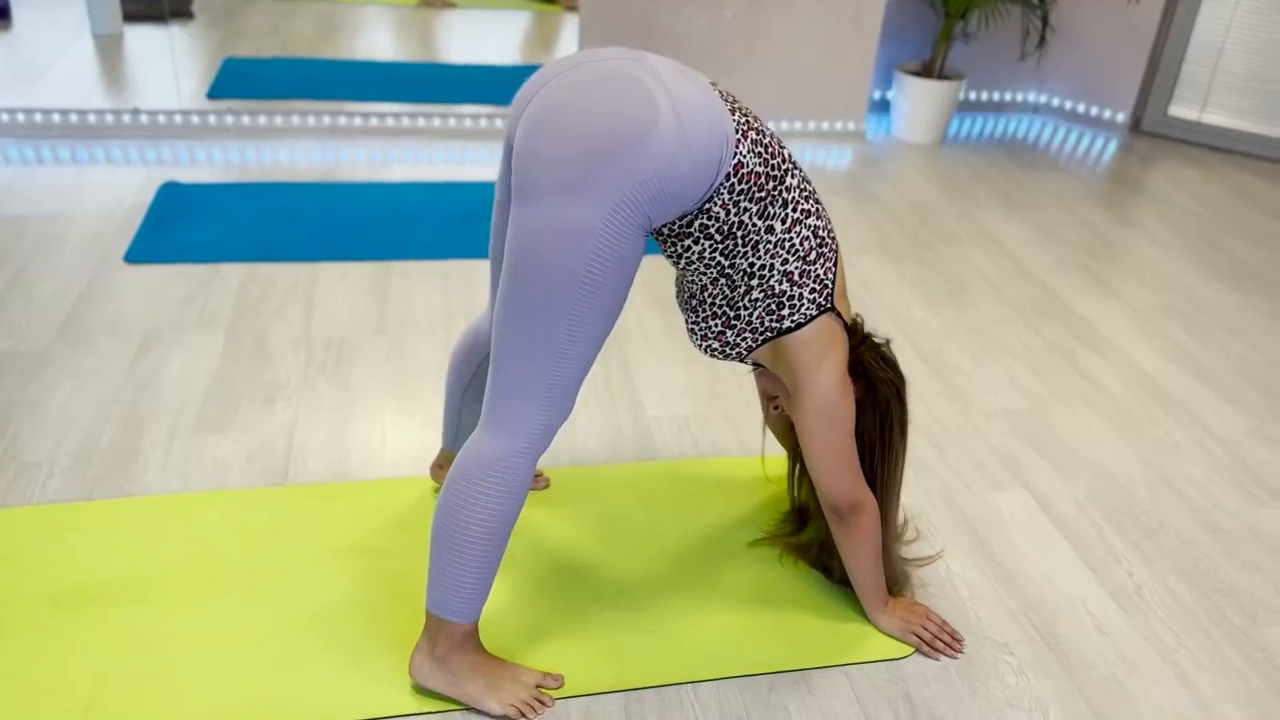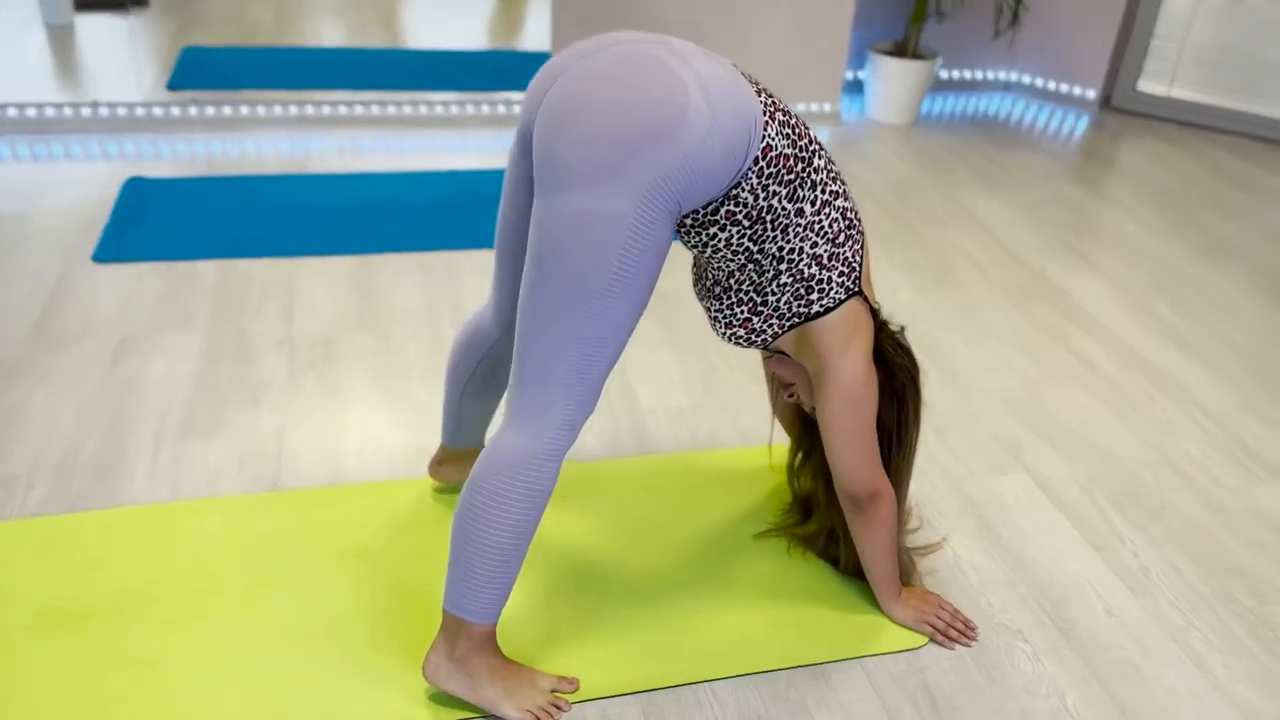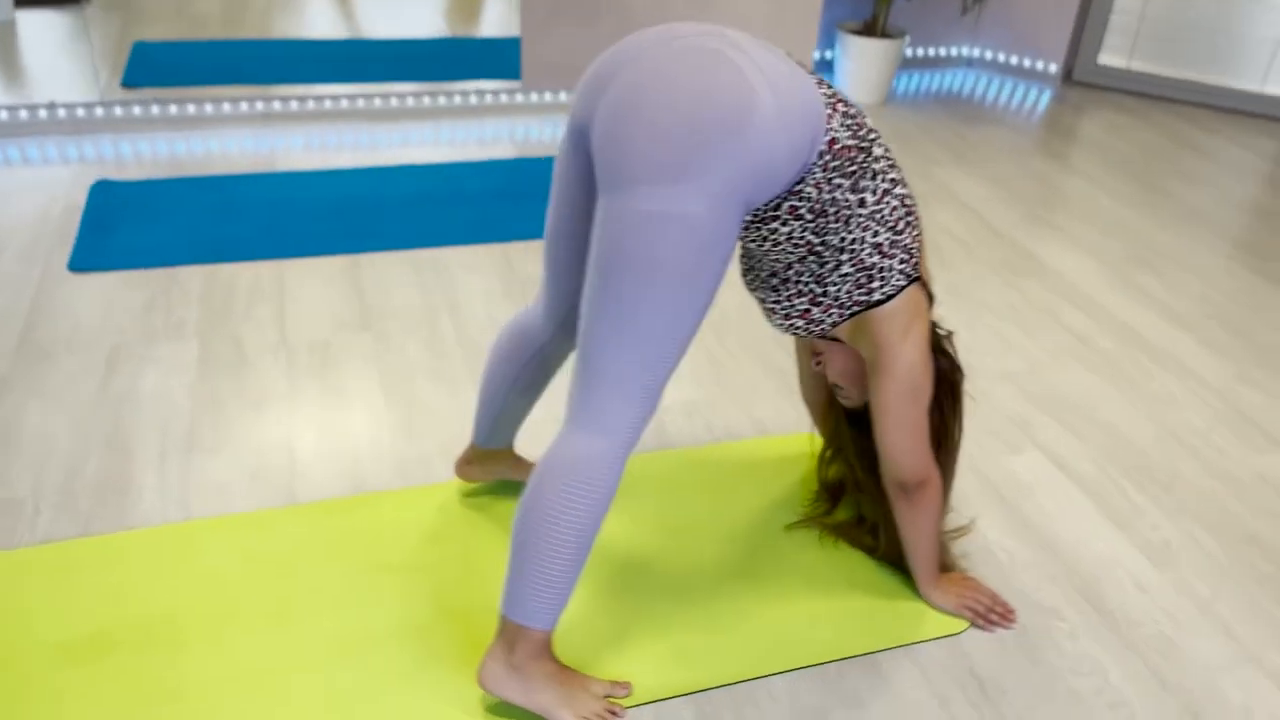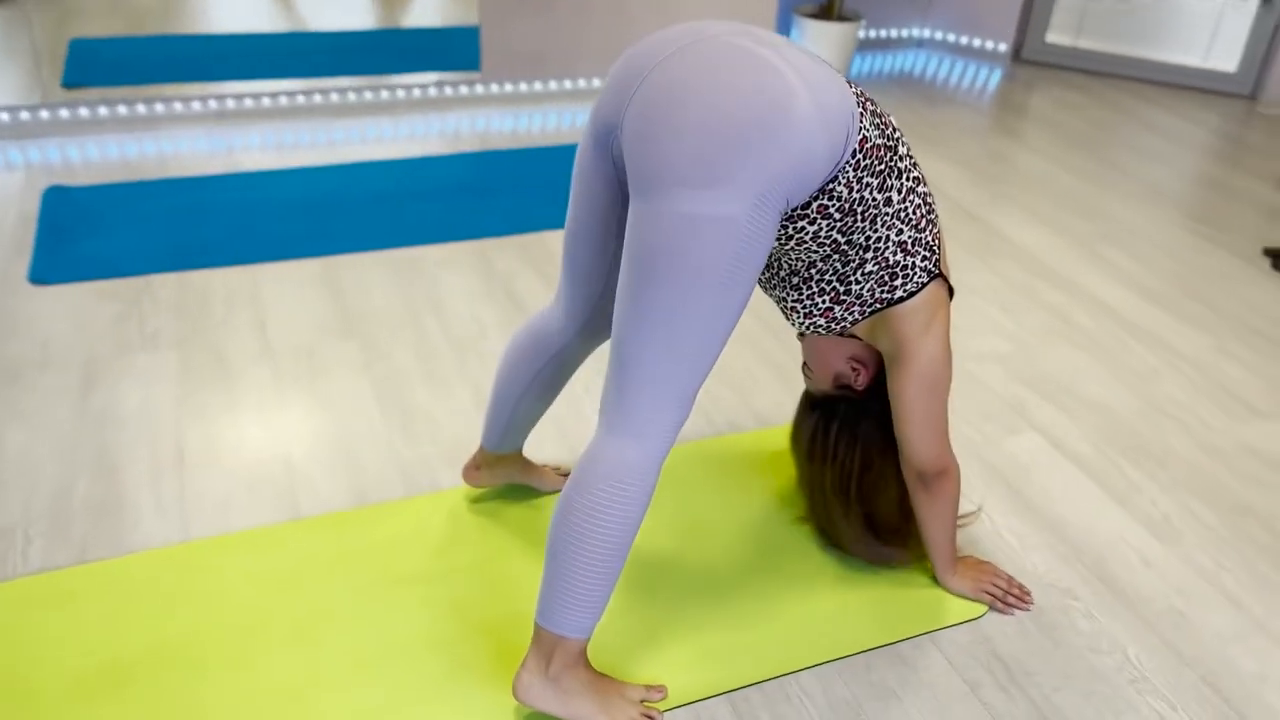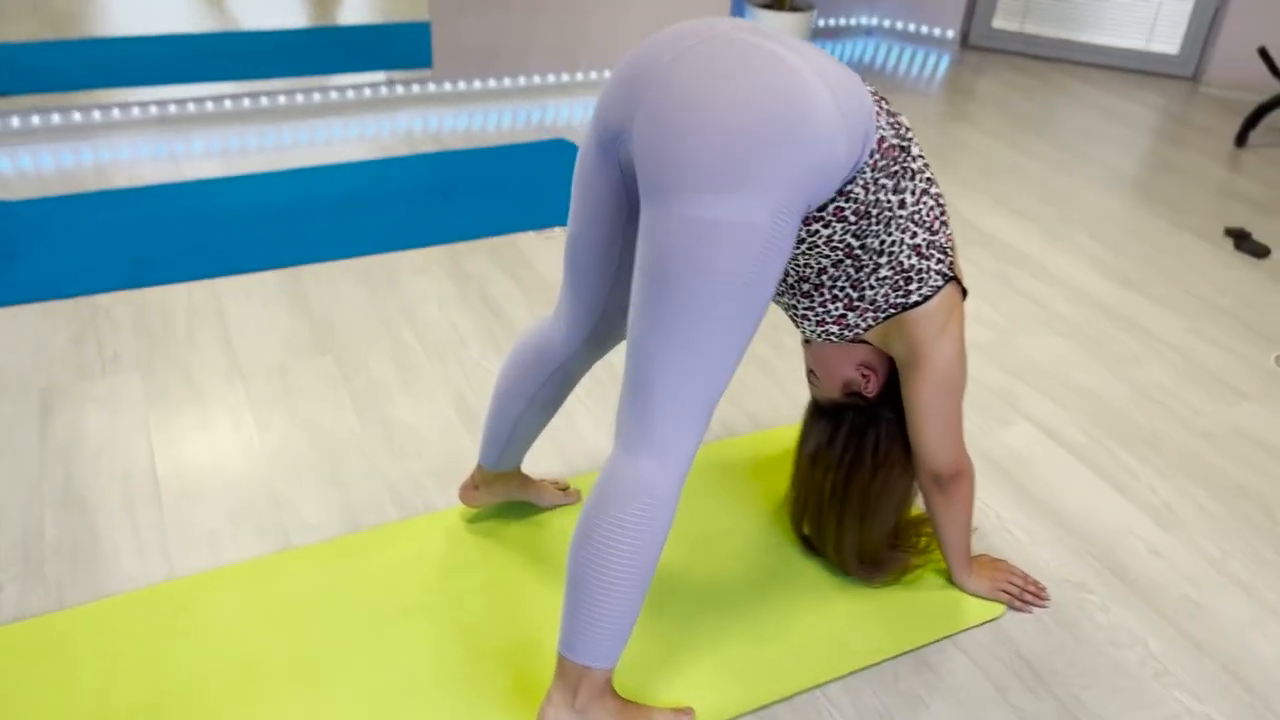
dt=0.3s
person 1, frame 1
left shoulder: (802, 313)
right shoulder: (818, 348)
left elbow: (781, 398)
right elbow: (848, 500)
left wrist: (806, 458)
right wrist: (881, 607)
right hip: (618, 148)
left knee: (512, 327)
right knee: (525, 417)
left ankle: (459, 458)
right ankle: (444, 650)
person 1, frame 2
left shoulder: (821, 296)
right shoulder: (840, 334)
left elbow: (783, 379)
right elbow: (865, 489)
left wrist: (804, 455)
right wrist: (893, 595)
right hip: (643, 136)
left knee: (512, 318)
right knee: (548, 416)
left ankle: (458, 454)
right ankle: (462, 653)
person 1, frame 3
left shoulder: (842, 286)
right shoulder: (896, 321)
left elbow: (811, 346)
right elbow: (913, 476)
left wrist: (843, 447)
right wrist: (932, 581)
right hip: (702, 134)
left knee: (560, 315)
right knee: (608, 420)
left ankle: (485, 453)
right ankle: (518, 659)
person 1, frame 4
right shoulder: (911, 312)
right elbow: (930, 465)
left wrist: (835, 442)
right wrist: (948, 567)
right hip: (730, 137)
left knee: (579, 317)
right knee: (641, 426)
left ankle: (494, 457)
person 1, frame 5
right shoulder: (924, 317)
left elbow: (815, 327)
right elbow: (944, 468)
right hip: (745, 138)
left knee: (580, 328)
right knee: (659, 443)
left ankle: (491, 477)
